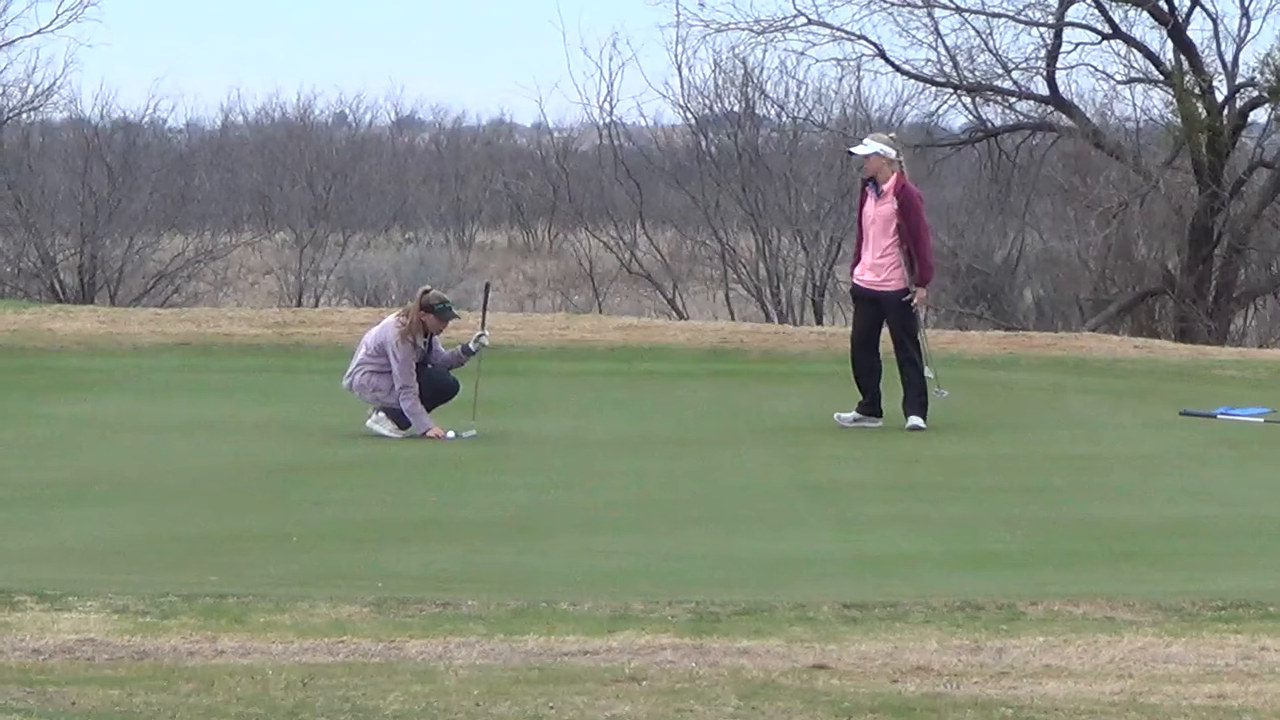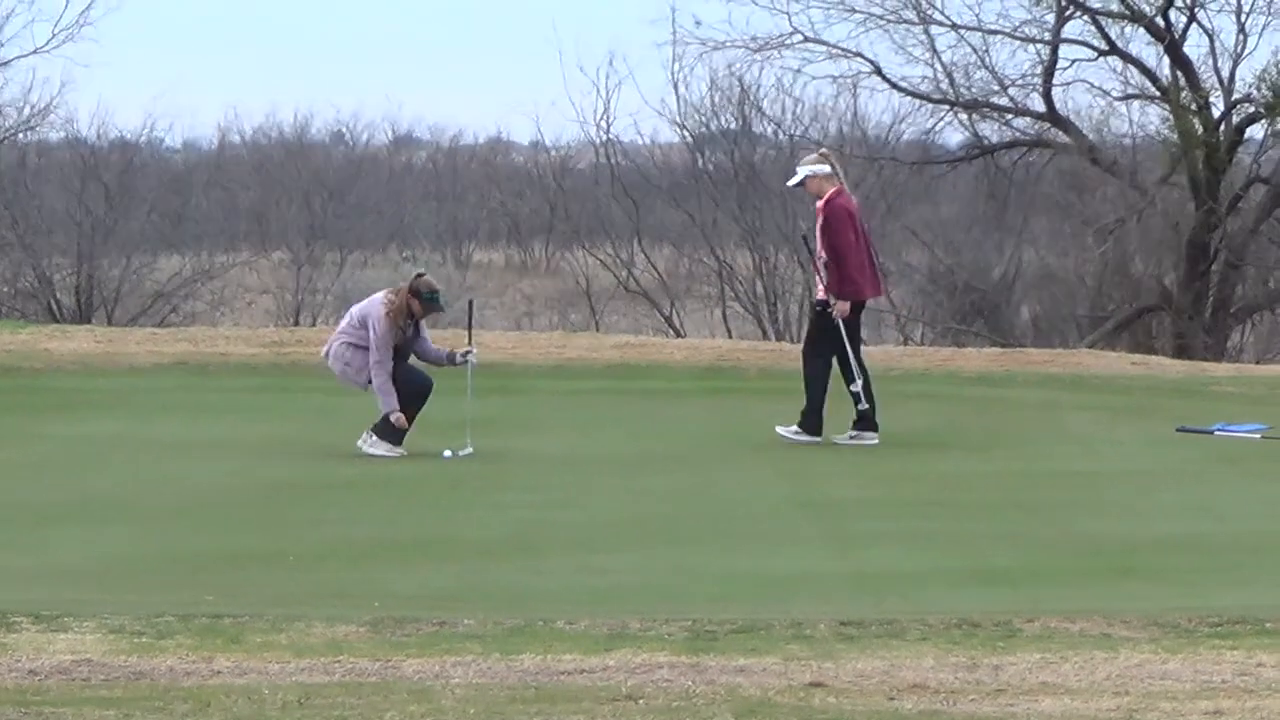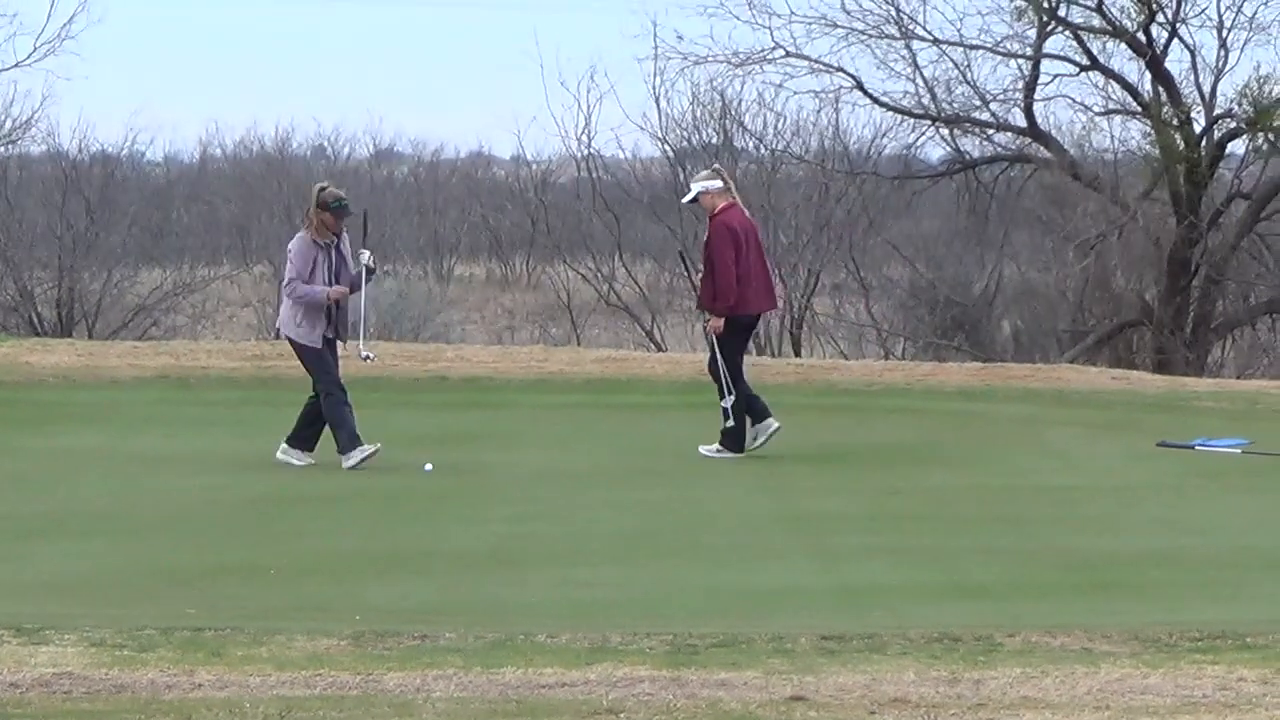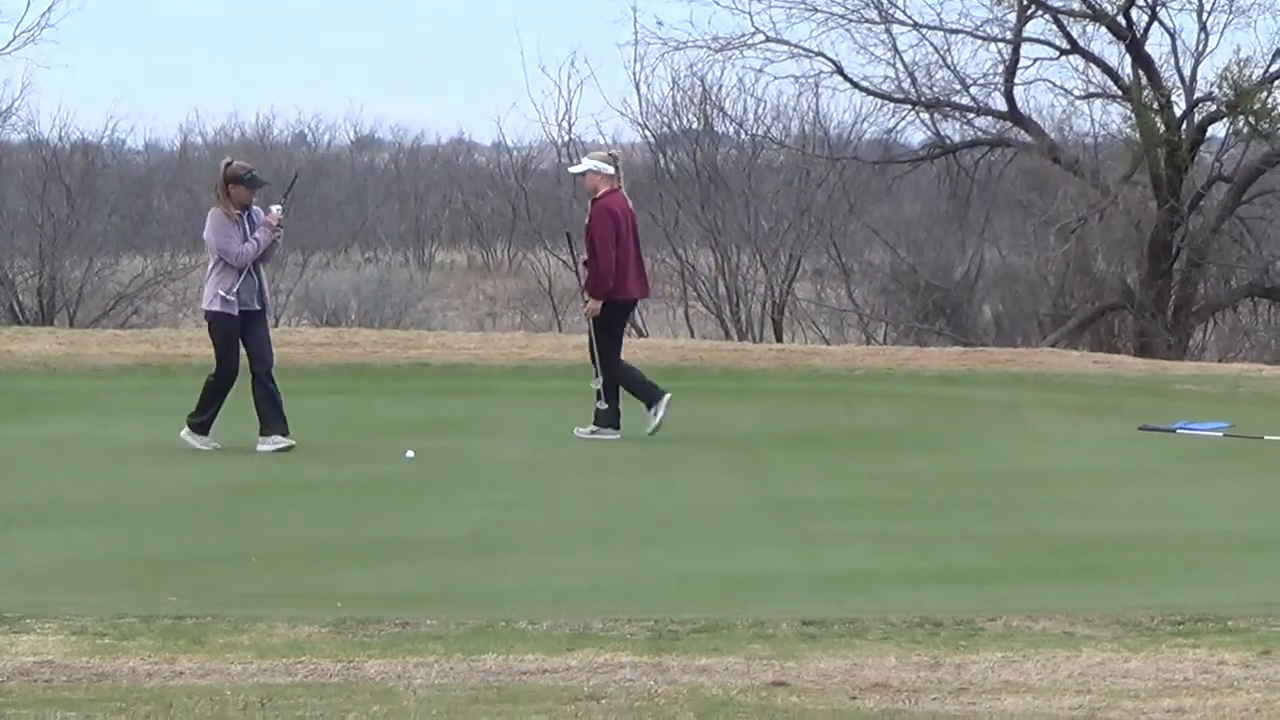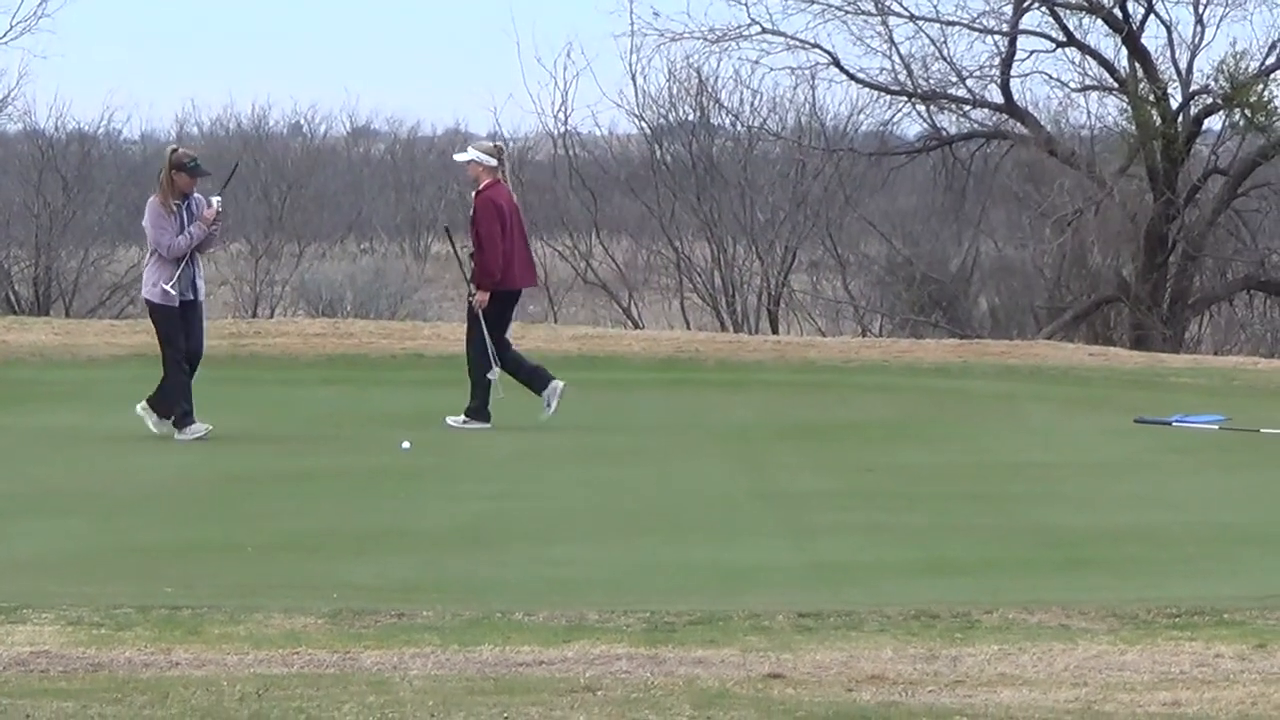
dt=0.5s
person 1, frame 1
left shoulder: (906, 193)
right shoulder: (867, 191)
left elbow: (921, 239)
left wrist: (922, 283)
right wrist: (855, 270)
left hip: (897, 285)
right hip: (866, 284)
left knee: (906, 348)
right knee: (861, 345)
left ankle: (916, 412)
right ankle: (869, 410)
person 1, frame 2
left shoulder: (835, 207)
right shoulder: (839, 204)
left elbow: (846, 254)
left wrist: (843, 295)
left hip: (839, 296)
right hip: (850, 294)
left knee: (816, 355)
right knee: (848, 358)
left ankle: (810, 427)
right ankle: (865, 427)
person 1, frame 3
left shoulder: (720, 223)
right shoulder: (742, 217)
left elbow: (725, 270)
left wrist: (718, 312)
left hip: (734, 309)
right hip: (750, 306)
left knee: (724, 370)
right knee: (728, 369)
left ankle: (733, 442)
right ankle: (762, 419)
person 1, frame 4
left shoulder: (603, 207)
right shoulder: (620, 202)
left elbow: (605, 256)
left wrist: (596, 295)
left hip: (613, 293)
right hip: (628, 289)
left knee: (603, 356)
right knee: (606, 355)
left ankle: (655, 397)
right ankle: (606, 422)
person 1, frame 5
left shoulder: (486, 199)
right shoulder: (502, 193)
left elbow: (491, 247)
left wrist: (484, 286)
left hip: (497, 284)
right hip: (511, 280)
left knee: (480, 346)
right knee: (495, 345)
left ankle: (477, 414)
right ankle: (547, 384)
person 2, frame 1
right shoulder: (400, 335)
left elbow: (440, 360)
right elbow: (406, 390)
left wrist: (469, 349)
right wrist: (426, 426)
left knee: (448, 384)
right knee: (442, 385)
left ankle: (385, 410)
right ankle: (386, 417)
person 2, frame 2
left shoulder: (413, 309)
right shoulder: (384, 312)
left elbow: (422, 346)
right elbow: (379, 366)
left wrist: (452, 357)
right wrist: (392, 409)
left hip: (376, 351)
right hip: (349, 352)
left knee: (422, 384)
right knee: (414, 384)
left ankle: (377, 435)
right ankle: (381, 441)
person 2, frame 3
left shoulder: (341, 240)
right shoulder: (303, 242)
left elbow: (351, 284)
right elbow: (292, 287)
left wrist: (365, 270)
right wrist: (326, 294)
left hip: (328, 326)
right hip: (303, 325)
left knee: (327, 387)
right knee: (332, 385)
left ankle: (293, 447)
right ankle: (351, 449)
person 2, frame 4
left shoulder: (254, 213)
right shoulder: (218, 217)
left elbow: (263, 257)
right elbow: (238, 257)
left wrist: (273, 233)
right wrist: (263, 233)
left hip: (253, 301)
right hip: (223, 302)
left knee: (263, 365)
right knee: (227, 368)
left ankle: (273, 433)
right ankle: (196, 429)
person 2, frame 5
left shoulder: (198, 202)
right shoulder: (157, 206)
left elbow: (202, 247)
right elbow: (170, 248)
left wrist: (212, 226)
right wrist: (201, 226)
left hip: (191, 289)
right hip: (163, 291)
left knee: (194, 351)
right knee: (175, 356)
left ankle: (155, 406)
right ankle: (184, 422)
